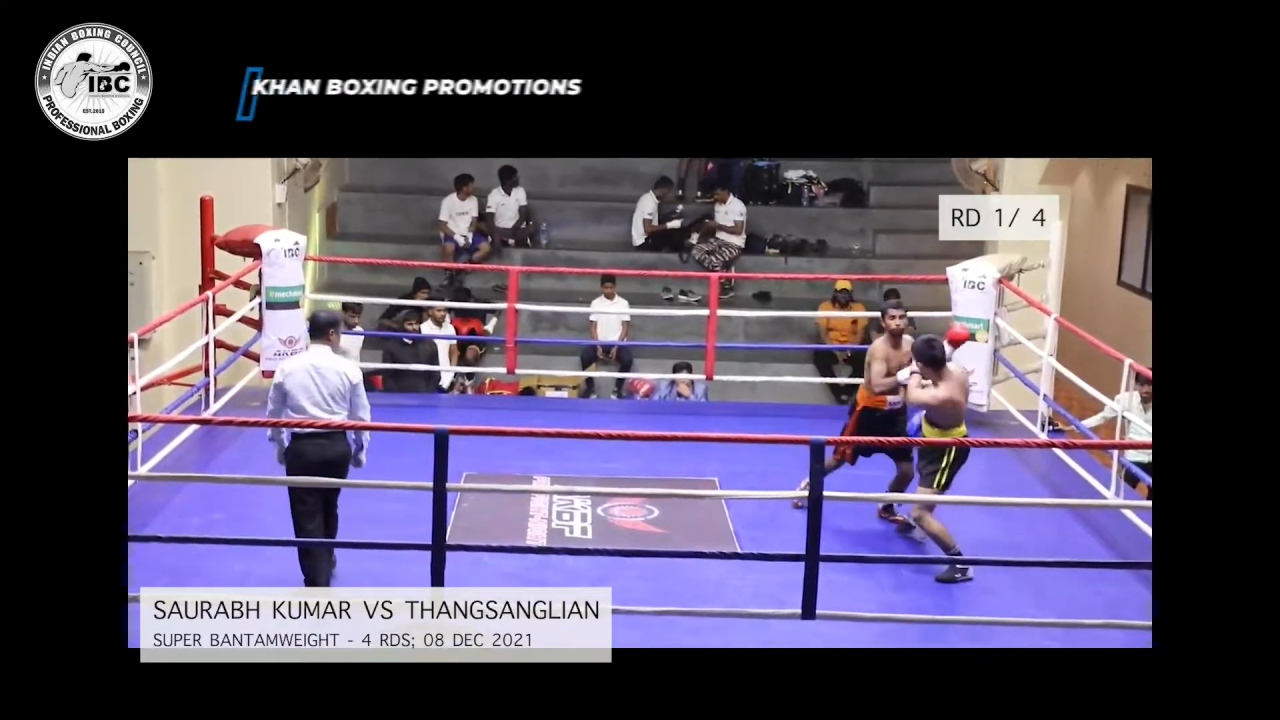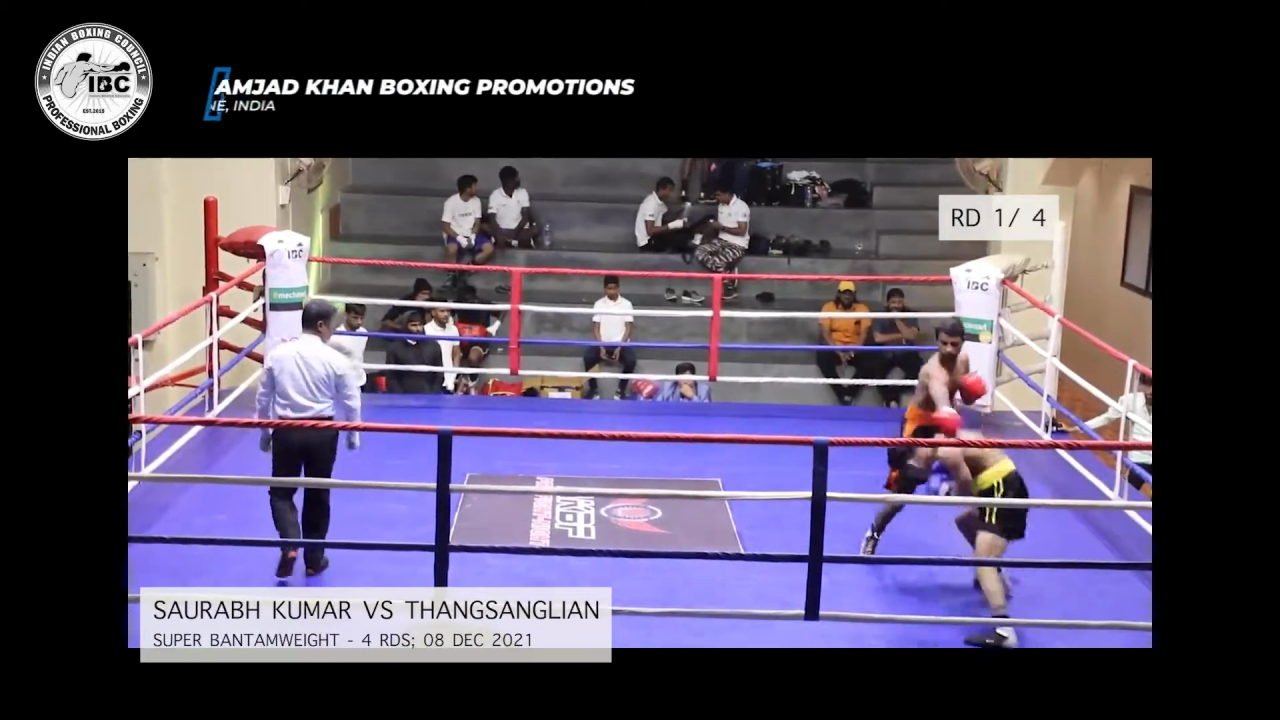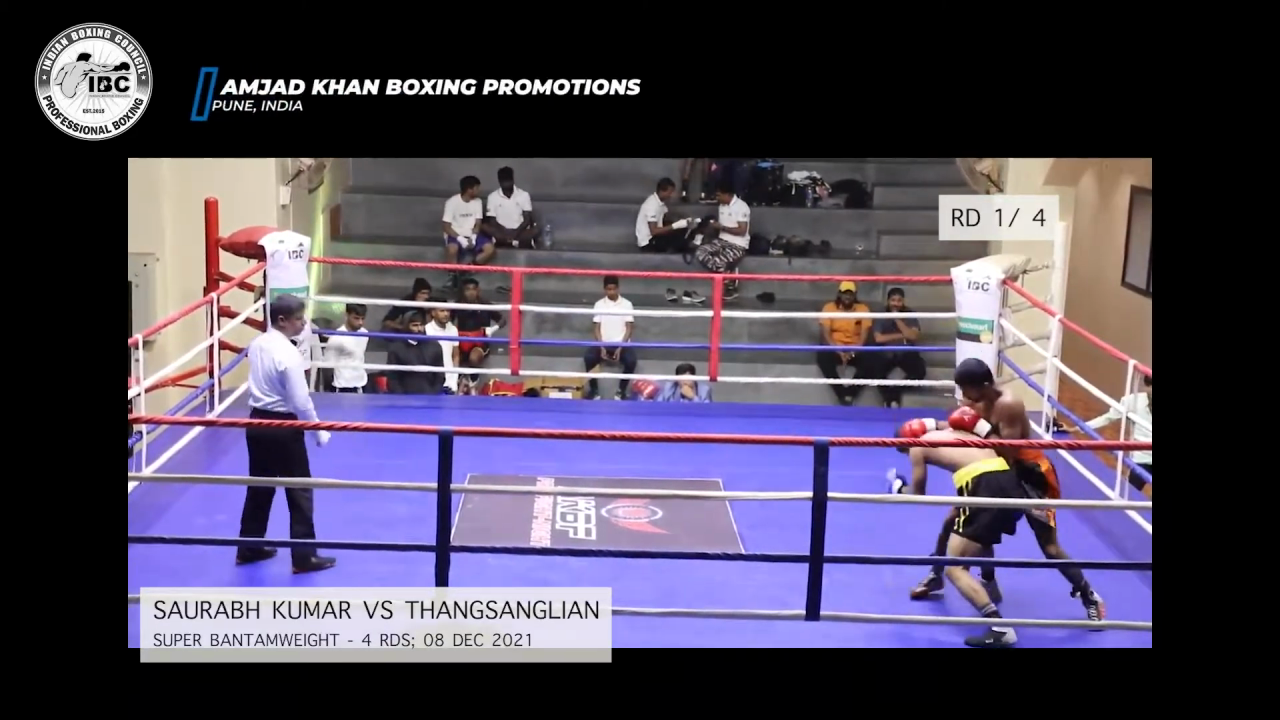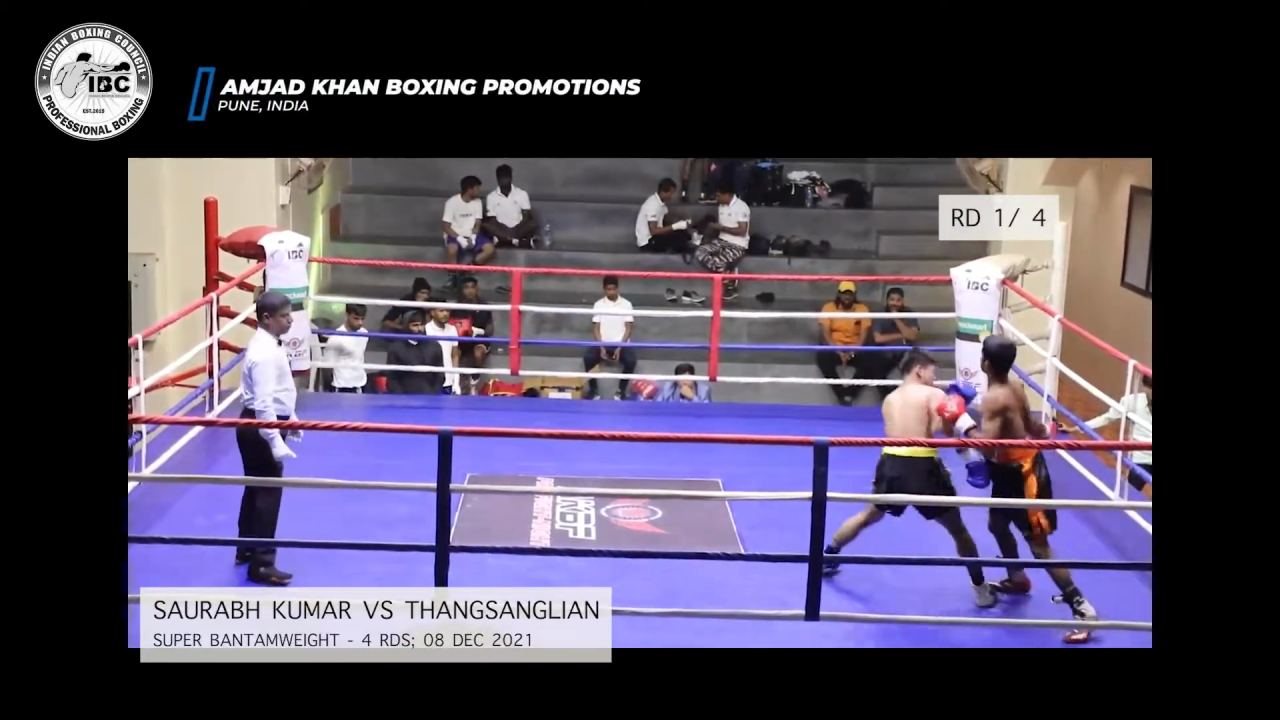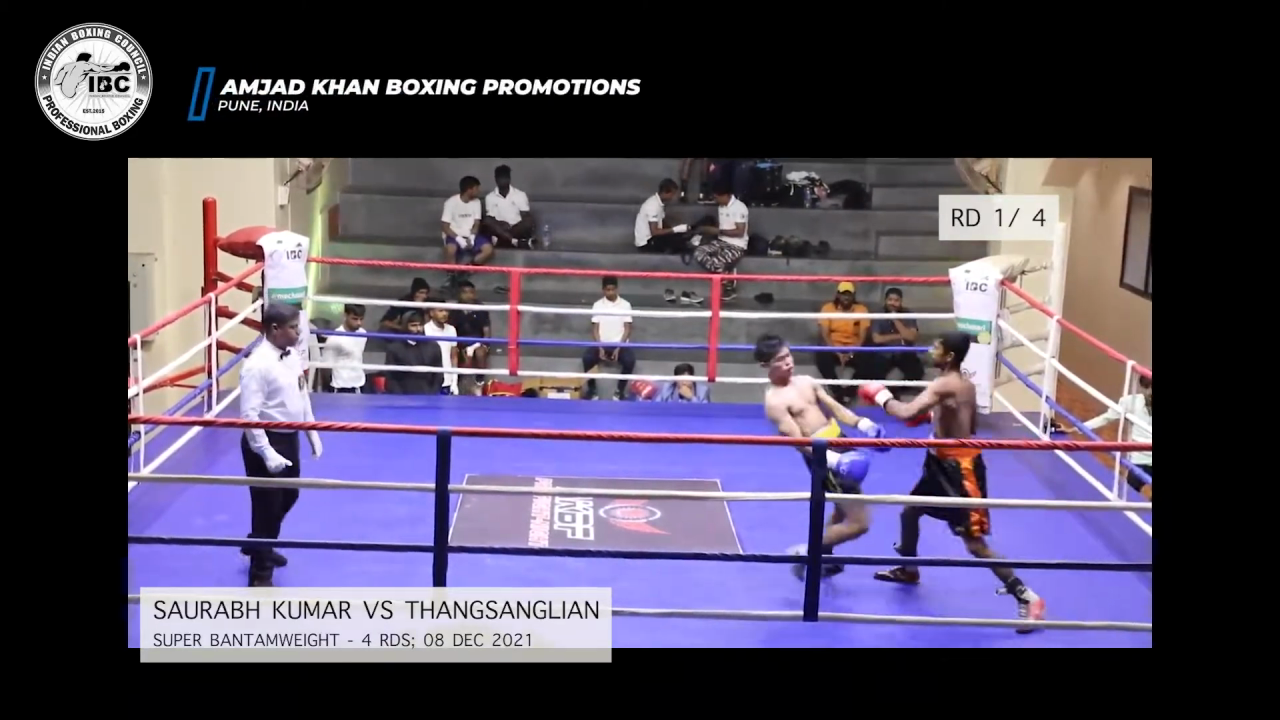
dt=0.4s
person 1, frame 1
left shoulder: (288, 368)
right shoulder: (347, 369)
left elbow: (274, 413)
right elbow: (361, 415)
left wrist: (280, 444)
right wrist: (360, 450)
left hip: (302, 448)
right hip: (337, 446)
left knee: (307, 518)
right knee: (328, 511)
left ankle: (317, 585)
right ankle: (325, 564)
person 1, frame 2
left shoulder: (277, 354)
right shoulder: (334, 359)
left elbow: (263, 397)
right elbow: (351, 401)
left wrist: (265, 433)
right wrist: (354, 434)
left hip: (287, 433)
right hip: (323, 433)
left knee: (281, 494)
right knee: (318, 497)
left ankle: (290, 548)
right ankle: (314, 559)
person 1, frame 3
left shoulder: (257, 345)
right shoulder: (288, 353)
right elbow: (300, 400)
right wrist: (319, 431)
left hip: (257, 423)
right hip: (283, 426)
left knee: (259, 487)
right knee: (299, 490)
left ankle: (249, 548)
right ankle: (305, 556)
person 1, frame 4
left shoulder: (267, 344)
right shoulder: (265, 352)
right elbow: (263, 403)
left wrist: (291, 418)
right wrist: (276, 442)
left hip: (254, 426)
right hip: (261, 428)
left knee: (256, 490)
right knee: (268, 493)
left ankle: (247, 548)
right ankle: (261, 564)
person 1, frame 5
left shoulder: (293, 356)
right shoulder: (257, 365)
left elbow: (302, 397)
right elbow: (249, 414)
left wrist: (312, 433)
right wrist: (266, 453)
left hip: (289, 438)
right hip: (265, 442)
left knee: (287, 497)
right knee: (266, 506)
left ankle: (258, 546)
right ankle: (260, 577)
person 2, frame 1
left shoulder: (909, 343)
right shoulder: (879, 349)
right elbow: (878, 387)
left hip: (895, 411)
right hip: (870, 409)
left knee: (907, 470)
right knee: (840, 458)
left ankle: (887, 507)
right ankle: (810, 484)
person 2, frame 2
left shoulder: (963, 361)
right shoulder: (933, 369)
left elbow: (969, 399)
right elbow: (940, 399)
left wrist: (972, 388)
right wrist: (947, 415)
left hip: (944, 428)
right hip: (918, 427)
right knee: (899, 496)
right ankle: (873, 535)
person 2, frame 3
left shoulder: (1009, 405)
right shoulder: (977, 403)
left elbow: (1009, 450)
right elbow: (963, 429)
left wrist: (981, 428)
right wrist: (931, 426)
left hip: (1031, 472)
left knee: (1049, 548)
right knee: (954, 521)
left ankle: (1089, 597)
right ankle: (935, 577)
person 2, frame 4
left shoulder: (994, 399)
right shoulder: (1013, 390)
left elbow: (986, 446)
right elbow: (1033, 429)
left hip: (1022, 470)
right hip: (1008, 467)
left knee: (1039, 548)
right knee: (996, 525)
left ankle: (1083, 610)
right ankle: (1017, 578)
person 2, frame 5
left shoulder: (944, 385)
right shoulder: (965, 385)
left elbow: (907, 414)
left wrist: (881, 397)
right wrist: (929, 413)
left hip: (960, 468)
right hip: (943, 462)
left knee: (975, 544)
right knee: (910, 513)
left ankle: (1028, 599)
right ankle: (908, 570)
person 3, frame 1
left shoulder: (935, 398)
right shoulder: (957, 370)
left elbow: (911, 397)
left wrist: (911, 373)
left hip: (947, 450)
right hip: (938, 441)
left knee: (920, 514)
right knee: (919, 475)
left ankle: (960, 563)
right ankle: (925, 529)
person 3, frame 2
left shoulder: (944, 453)
left elbow: (966, 489)
left wrist: (944, 489)
left hip: (1002, 491)
right hip: (1002, 487)
left knee: (983, 561)
right knee: (965, 522)
left ankle: (1003, 632)
right ankle: (998, 583)
person 3, frame 3
left shoulder: (920, 446)
right shoulder: (953, 433)
left elbow: (917, 491)
left wrist: (899, 486)
left hip: (979, 484)
right hip: (1008, 480)
left knee: (953, 568)
left ankle: (1001, 628)
person 3, frame 4
left shoulder: (889, 400)
right shoulder: (935, 395)
right elbow: (938, 431)
left hip: (890, 464)
right hip: (923, 466)
left knee: (868, 517)
right knee: (958, 529)
left ankle: (828, 560)
right ankle: (982, 590)
person 3, frame 5
left shoulder: (806, 382)
right shoulder: (774, 400)
left elbow: (834, 408)
right elbow: (798, 442)
left wrist: (863, 423)
right wrist: (834, 460)
right hip: (822, 456)
left knee: (843, 511)
right knee: (858, 524)
right ankle: (806, 554)
